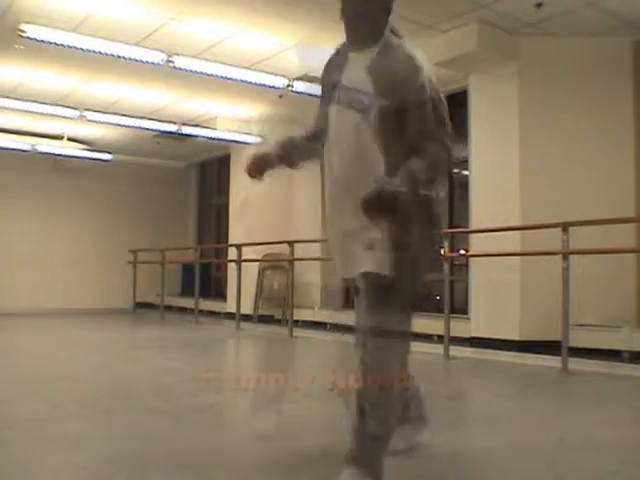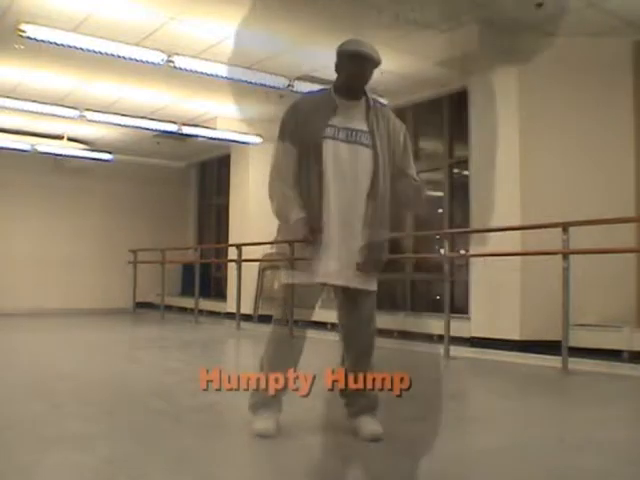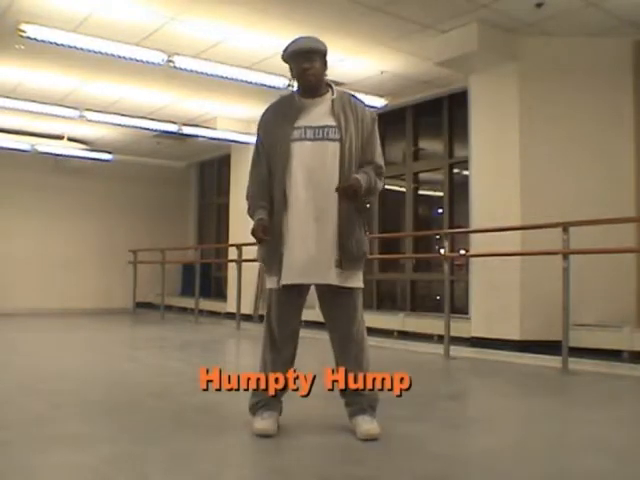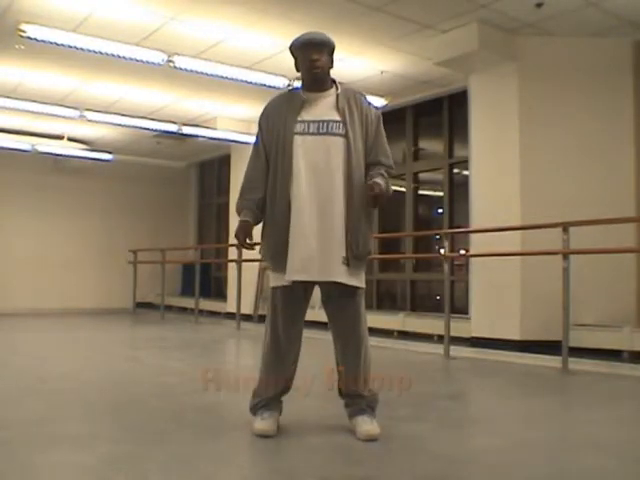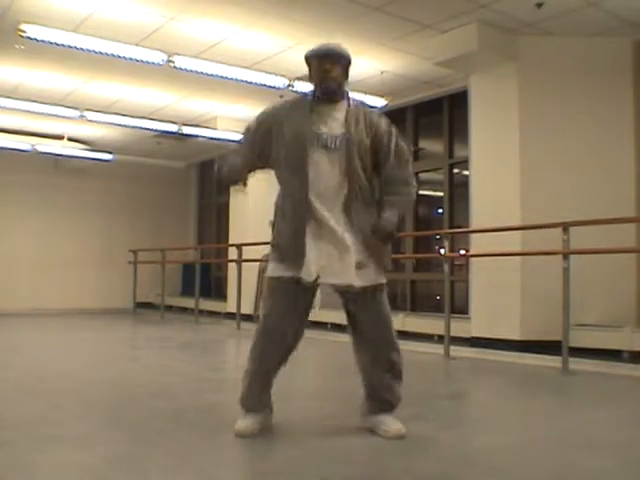
dt=1s
person 1, frame 1
left shoulder: (404, 68)
right shoulder: (337, 64)
left elbow: (438, 148)
left wrist: (400, 189)
right wrist: (277, 153)
left hip: (393, 219)
right hip: (347, 218)
left knee: (381, 331)
right knee: (377, 330)
right ankle: (406, 412)
person 1, frame 2
left shoulder: (387, 123)
right shoulder: (304, 111)
left elbow: (404, 178)
right elbow: (282, 171)
left wrist: (418, 197)
right wrist: (295, 219)
left hip: (360, 242)
right hip: (310, 238)
left knee: (360, 332)
right knee: (289, 324)
left ankle: (361, 408)
right ankle: (266, 404)
person 1, frame 3
left shoulder: (357, 113)
right shoulder: (274, 116)
left elbow: (375, 167)
right elbow: (260, 176)
left wrist: (362, 181)
right wrist: (260, 214)
left hip: (340, 239)
right hip: (287, 241)
left knee: (349, 328)
right knee: (279, 328)
left ankle: (361, 406)
right ankle: (267, 403)
person 1, frame 4
left shoulder: (360, 108)
right shoulder: (276, 111)
left elbow: (379, 161)
right elbow: (259, 171)
left wrist: (378, 182)
right wrist: (247, 215)
left hip: (343, 236)
right hip: (290, 236)
left knee: (350, 325)
right knee: (282, 325)
left ankle: (360, 406)
right ankle: (267, 404)
person 1, frame 5
left shoulder: (371, 123)
right shoulder: (283, 116)
left elbow: (399, 172)
right elbow: (246, 150)
left wrist: (391, 214)
right wrist: (234, 168)
left hip: (354, 242)
right hip: (298, 239)
left knee: (376, 326)
right knee: (277, 324)
left ankle: (380, 408)
right ankle: (255, 406)
